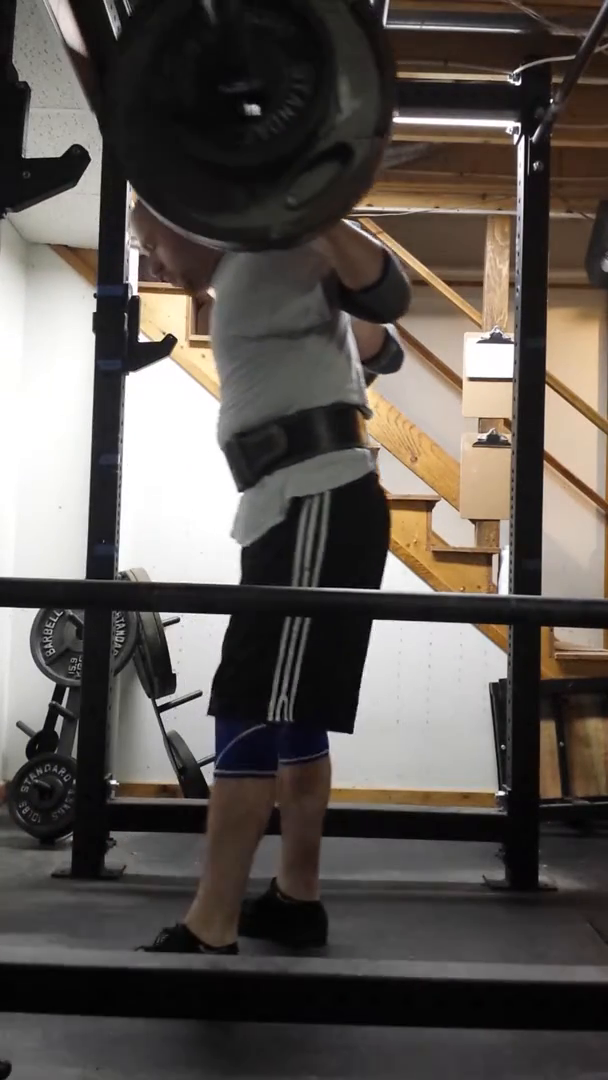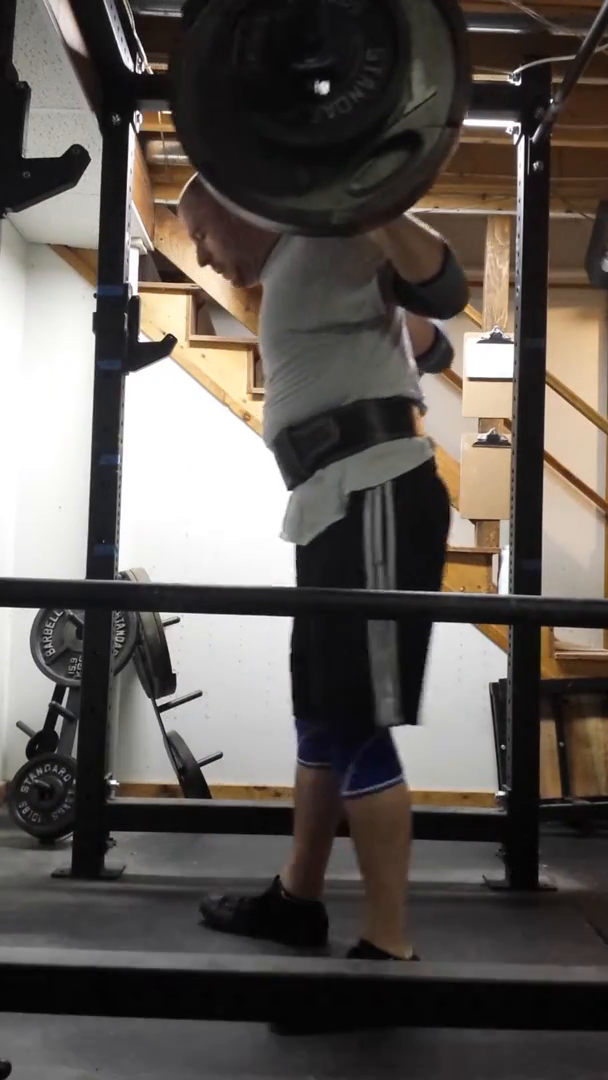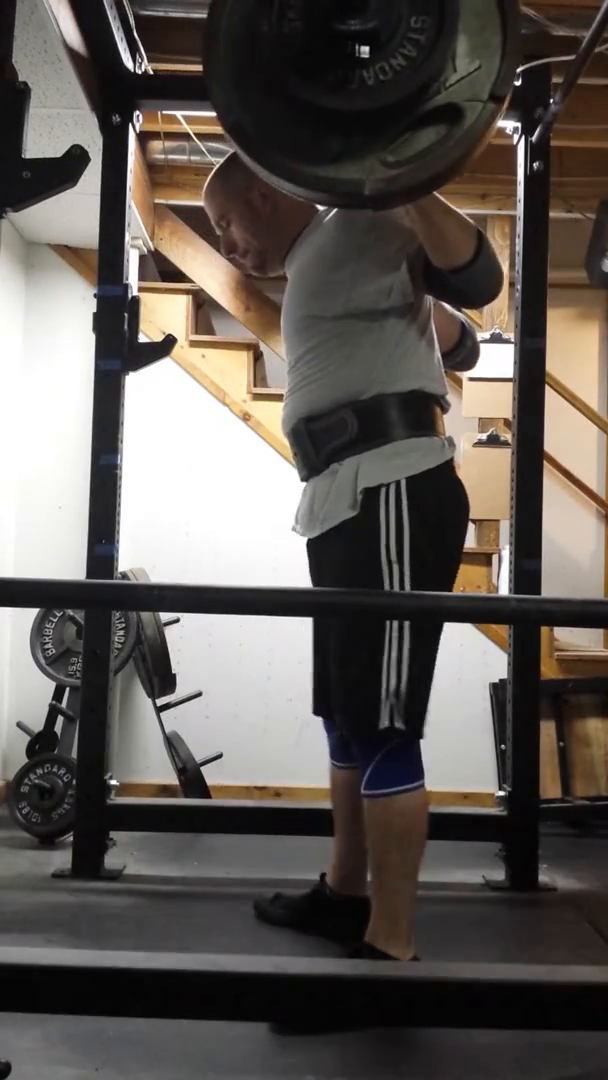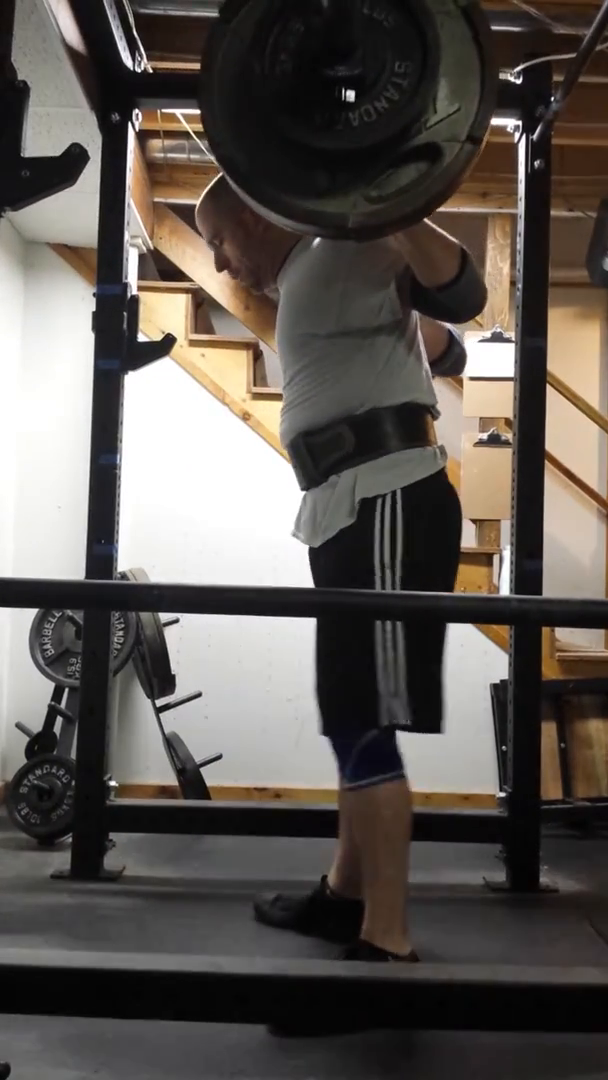
dt=0.5s
person 1, frame 1
left shoulder: (270, 253)
right shoulder: (254, 280)
left elbow: (384, 292)
right elbow: (380, 348)
left hip: (321, 504)
right hip: (294, 508)
left knee: (249, 714)
right knee: (290, 713)
left ankle: (208, 932)
right ankle: (294, 898)
person 1, frame 2
left shoulder: (323, 244)
right shoulder: (299, 274)
left elbow: (442, 288)
right elbow: (428, 341)
right wrist: (399, 316)
left hip: (376, 499)
right hip: (337, 508)
left knee: (355, 723)
right knee: (324, 717)
left ankle: (389, 947)
right ankle: (297, 896)
person 1, frame 3
left shoulder: (352, 230)
right shoulder: (320, 266)
left elbow: (475, 276)
right elbow: (454, 342)
right wrist: (431, 319)
left hip: (392, 497)
right hip: (349, 506)
left knee: (381, 725)
right knee: (347, 716)
left ankle: (390, 950)
right ankle: (345, 893)
person 1, frame 4
left shoulder: (341, 248)
right shoulder: (315, 282)
left elbow: (459, 294)
right elbow: (443, 347)
right wrist: (420, 336)
left hip: (388, 504)
right hip: (350, 511)
left knee: (361, 722)
right knee: (350, 715)
left ankle: (386, 943)
right ankle: (346, 893)
